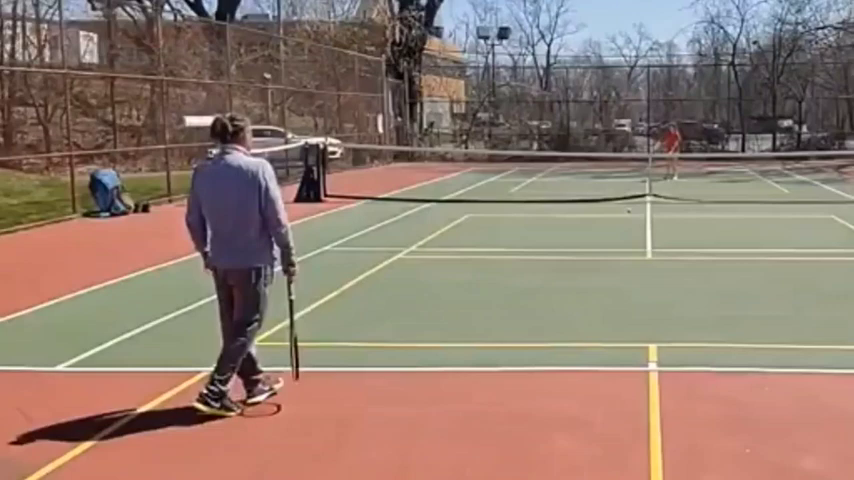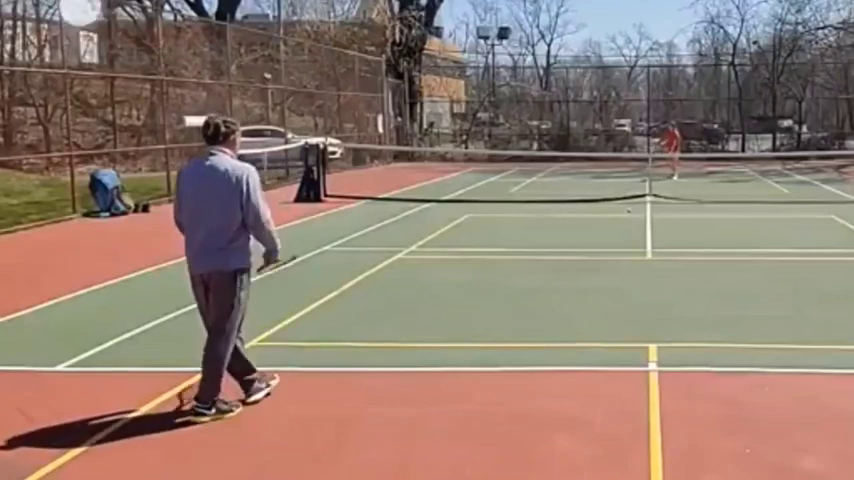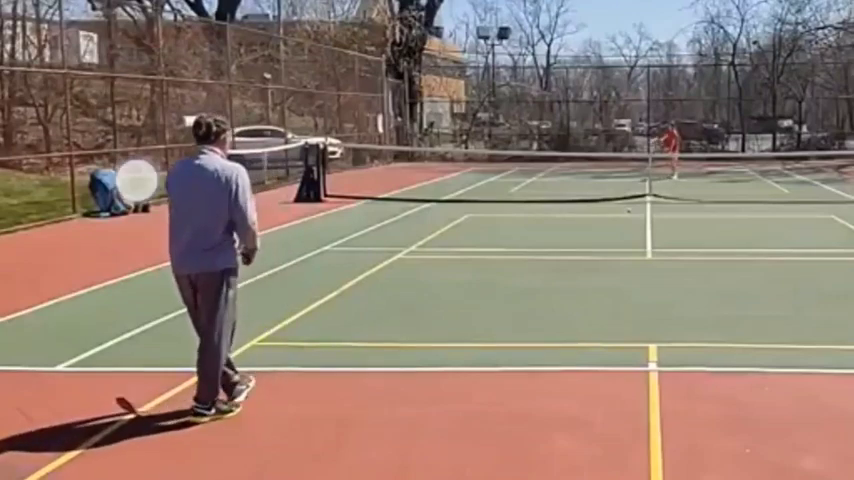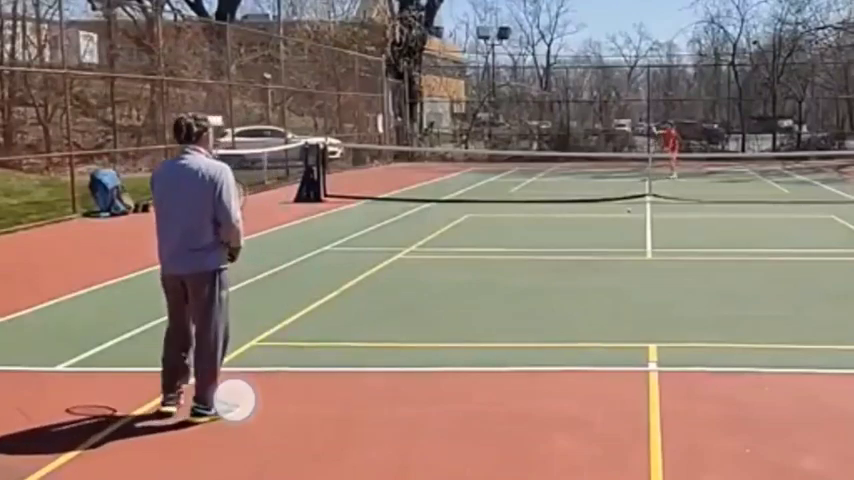
dt=0.2s
person 1, frame 1
left shoulder: (203, 171)
right shoulder: (258, 168)
left elbow: (193, 220)
right elbow: (276, 217)
left wrist: (206, 251)
right wrist: (288, 253)
left hip: (220, 262)
right hip: (252, 261)
left knee: (234, 325)
right knee: (243, 328)
left ankle: (254, 381)
right ankle: (215, 393)
person 1, frame 2
left shoulder: (187, 172)
right shoulder: (243, 172)
left elbow: (180, 220)
right elbow: (260, 221)
right wrist: (273, 248)
left hip: (197, 264)
right hip: (229, 263)
left knee: (221, 330)
right knee: (223, 333)
left ankle: (251, 381)
right ankle: (206, 401)
person 1, frame 3
left shoulder: (176, 171)
right shoulder: (232, 172)
left elbow: (181, 216)
right elbow: (246, 223)
right wrist: (251, 249)
left hip: (182, 264)
right hip: (216, 263)
left knee: (206, 330)
right knee: (216, 333)
left ankle: (230, 383)
right ankle: (207, 402)
person 1, frame 4
left shoulder: (162, 172)
right shoulder: (217, 171)
left elbow: (165, 215)
right elbow: (231, 222)
right wrist: (235, 246)
left hip: (171, 265)
right hip: (205, 264)
left knee: (177, 331)
right knee: (210, 335)
left ankle: (172, 394)
right ankle: (205, 403)
